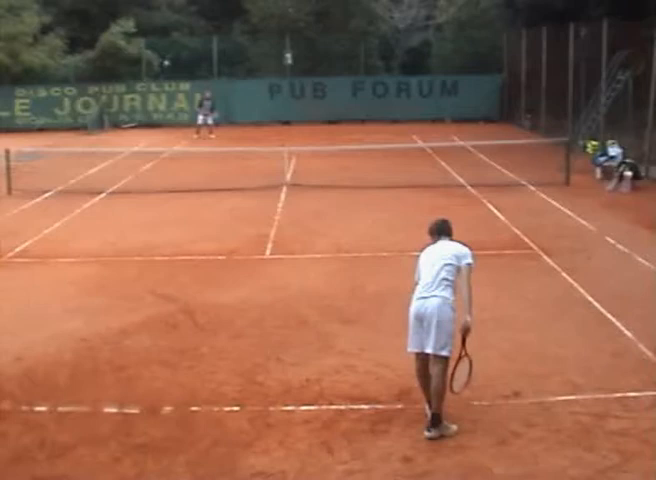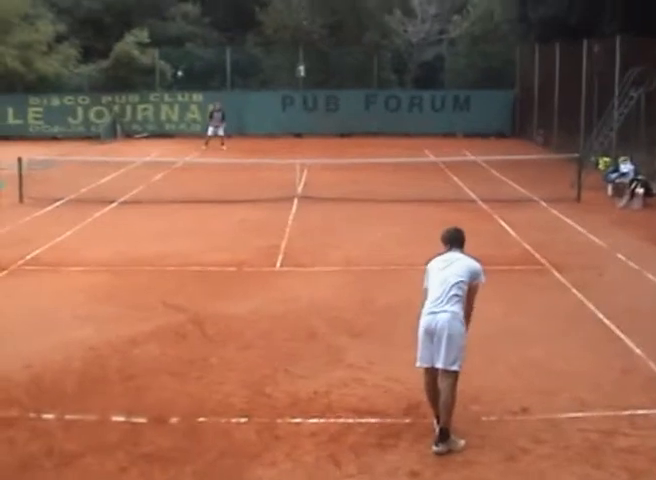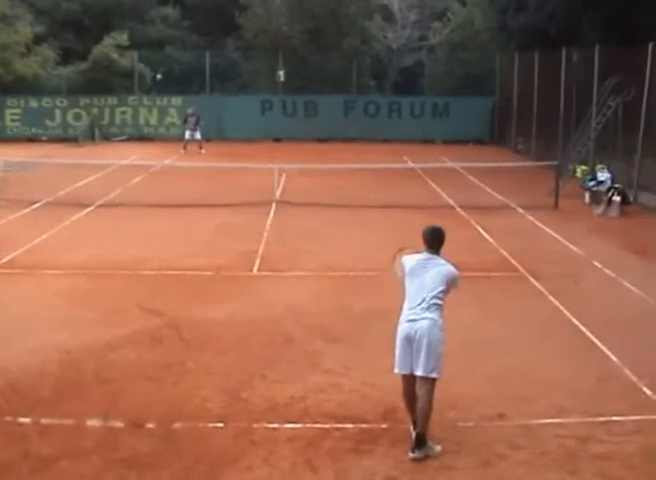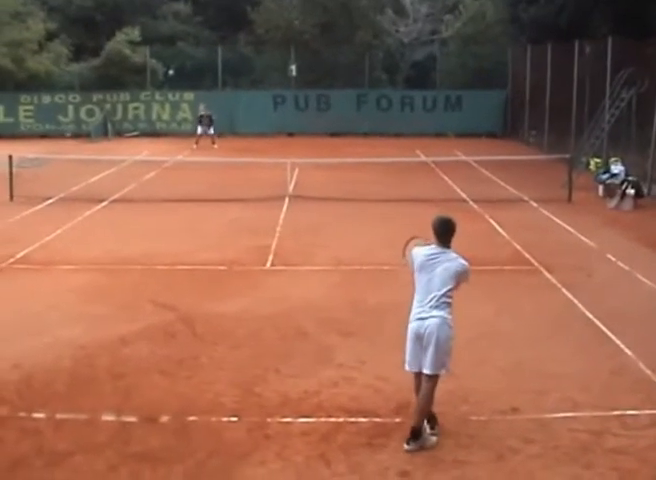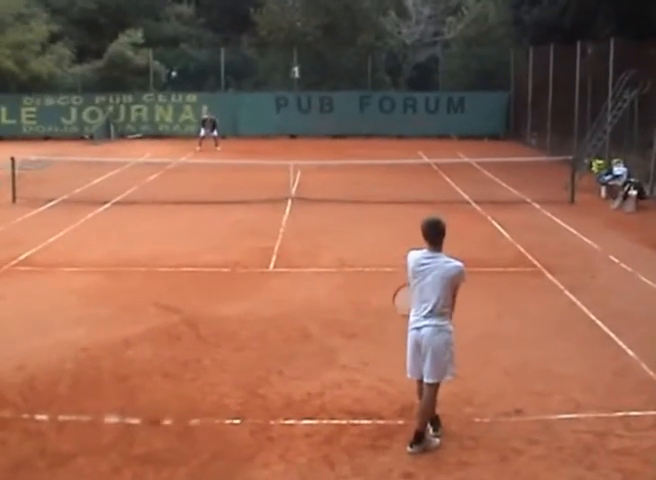
dt=0.7s
person 1, frame 1
left shoulder: (426, 252)
right shoulder: (462, 250)
right elbow: (465, 283)
right wrist: (468, 315)
left hip: (418, 303)
right hip: (440, 304)
left knee: (421, 359)
right knee: (439, 363)
left ankle: (431, 406)
right ankle: (435, 424)
person 1, frame 2
left shoulder: (433, 264)
right shoulder: (473, 267)
right elbow: (469, 305)
right wrist: (464, 329)
left hip: (428, 317)
right hip: (451, 319)
left knee: (430, 374)
right knee: (448, 378)
left ankle: (439, 421)
right ankle: (443, 438)
person 1, frame 3
left shoulder: (407, 261)
right shoulder: (450, 272)
left hip: (407, 323)
right hip: (429, 326)
left knee: (408, 380)
right knee: (425, 384)
left ankle: (416, 426)
right ankle: (419, 444)
person 1, frame 4
left shoulder: (417, 253)
right shoulder: (461, 266)
left hip: (417, 321)
right hip: (439, 323)
left knee: (419, 377)
right knee: (429, 380)
left ankle: (429, 418)
right ankle: (415, 436)
person 1, frame 5
left shoulder: (412, 258)
right shoulder: (455, 268)
right elbow: (452, 298)
left hip: (416, 327)
right hip: (438, 330)
left knee: (422, 382)
right knee: (431, 386)
left ankle: (432, 420)
right ankle: (418, 440)
